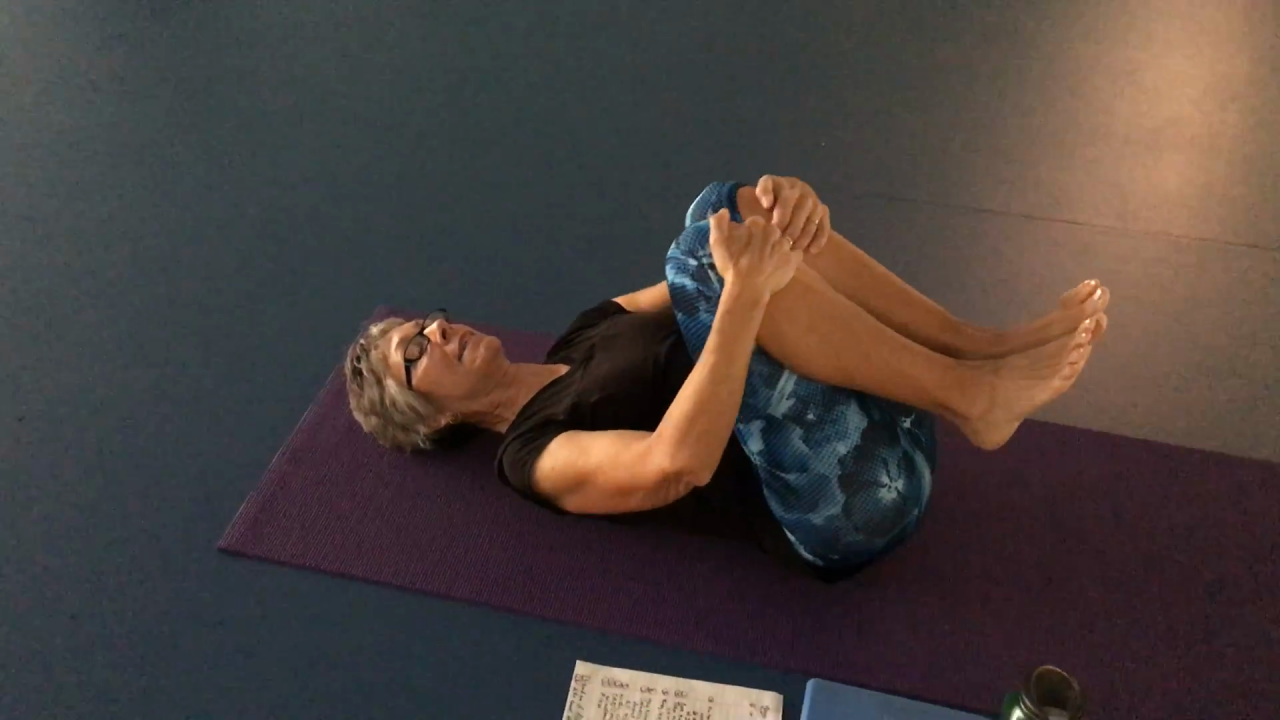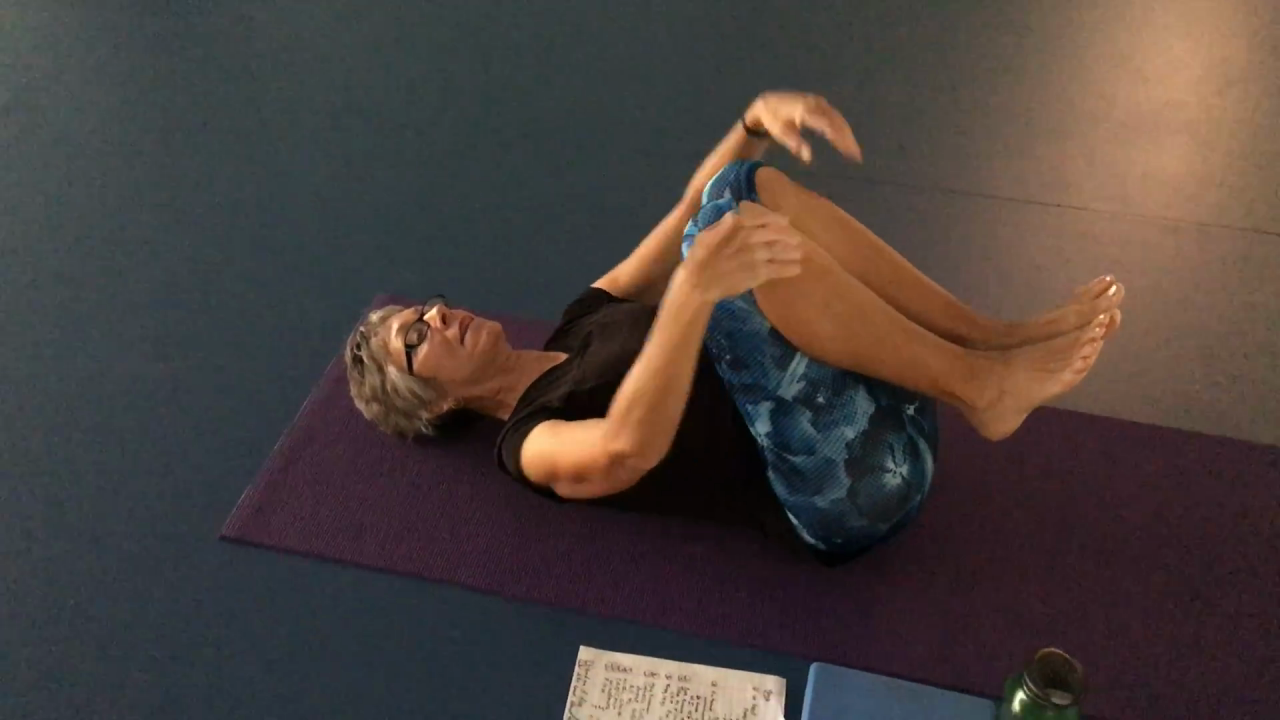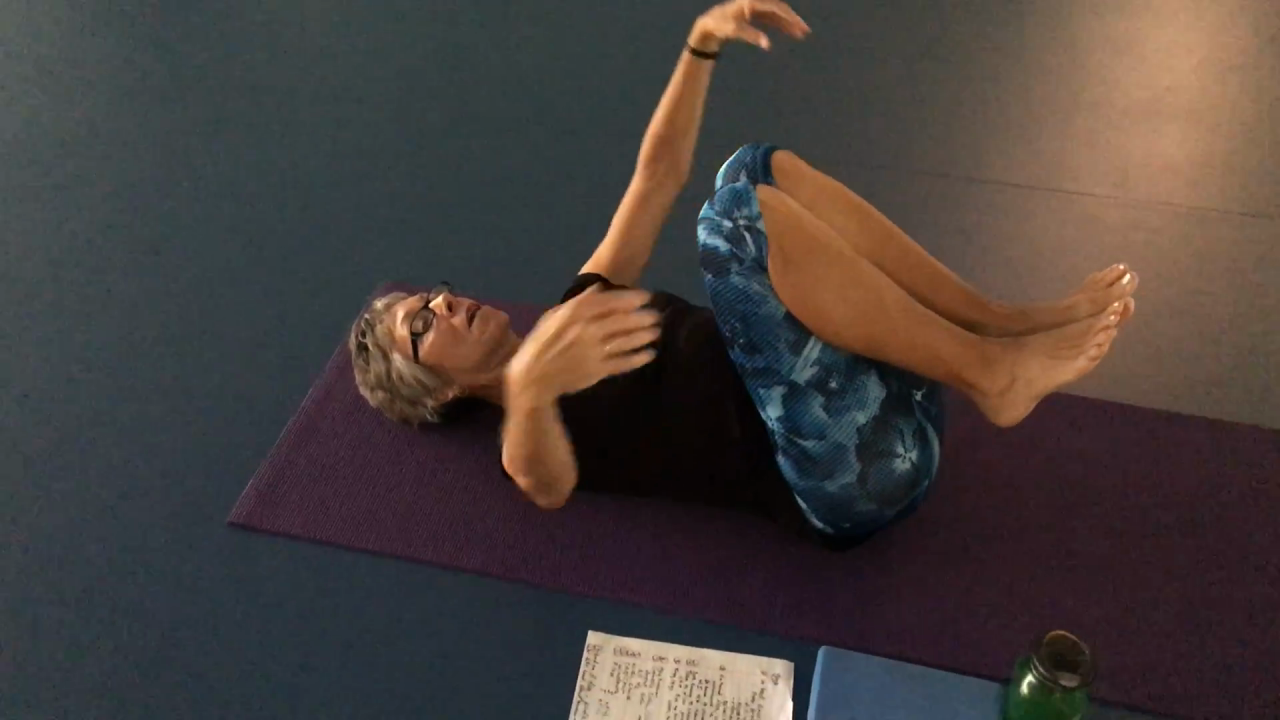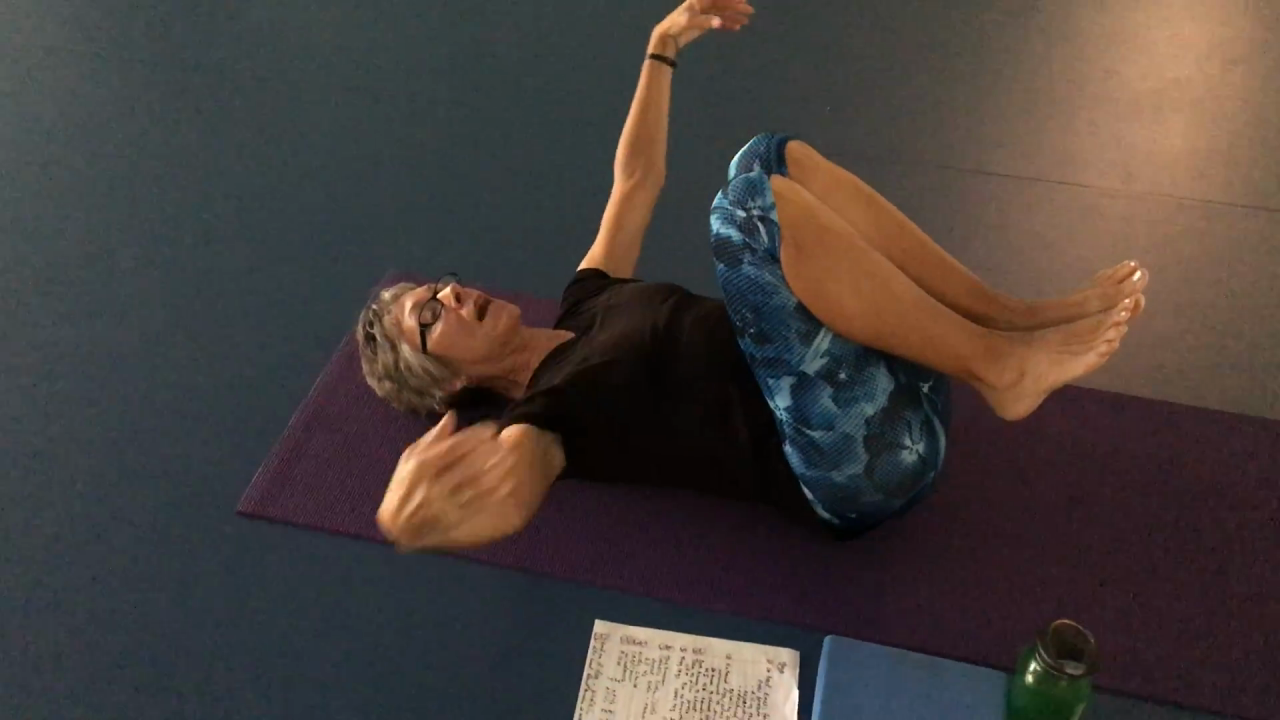
dt=0.3s
person 1, frame 1
left shoulder: (589, 329)
right shoulder: (535, 457)
left elbow: (746, 274)
right elbow: (679, 464)
left wrist: (781, 202)
right wrist: (746, 291)
left hip: (881, 431)
right hip: (847, 505)
left knee: (728, 215)
right knee: (707, 260)
left ankle: (979, 348)
right ankle: (972, 395)
person 1, frame 2
left shoulder: (585, 324)
right shoulder: (532, 444)
left elbow: (693, 210)
right elbow: (631, 452)
left wrist: (757, 120)
right wrist: (691, 300)
left hip: (880, 425)
right hip: (847, 490)
left knee: (741, 195)
right knee: (726, 241)
left ankle: (992, 338)
right ankle: (981, 390)
person 1, frame 3
left shoulder: (579, 304)
right shoulder: (530, 431)
left elbow: (657, 173)
right elbow: (551, 480)
right wrist: (533, 383)
left hip: (888, 408)
right hip: (852, 475)
left knee: (758, 174)
right knee: (741, 218)
left ankle: (1003, 327)
right ankle: (991, 375)
person 1, frame 4
left shoulder: (586, 301)
right shoulder: (540, 417)
left elbow: (637, 177)
right elbow: (499, 500)
right wrist: (422, 508)
left hip: (893, 403)
right hip: (856, 468)
left knee: (774, 158)
right knee: (753, 206)
left ankle: (1013, 317)
right ankle: (1001, 368)
